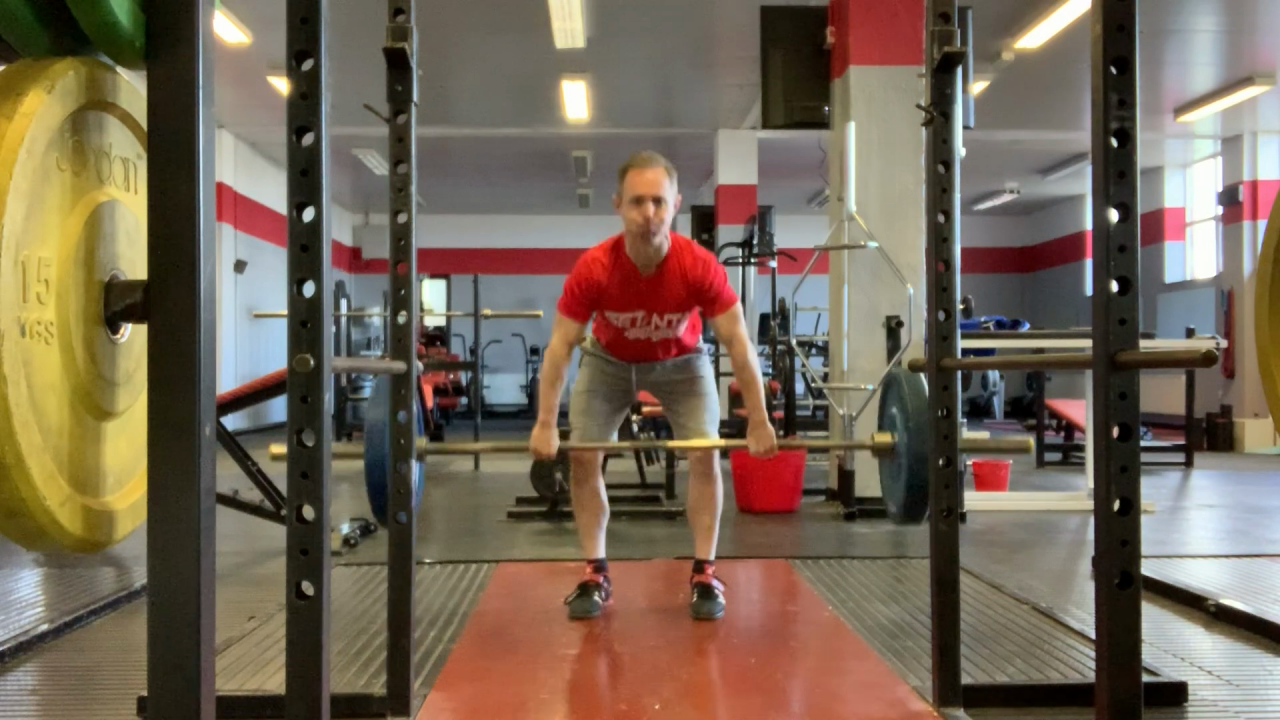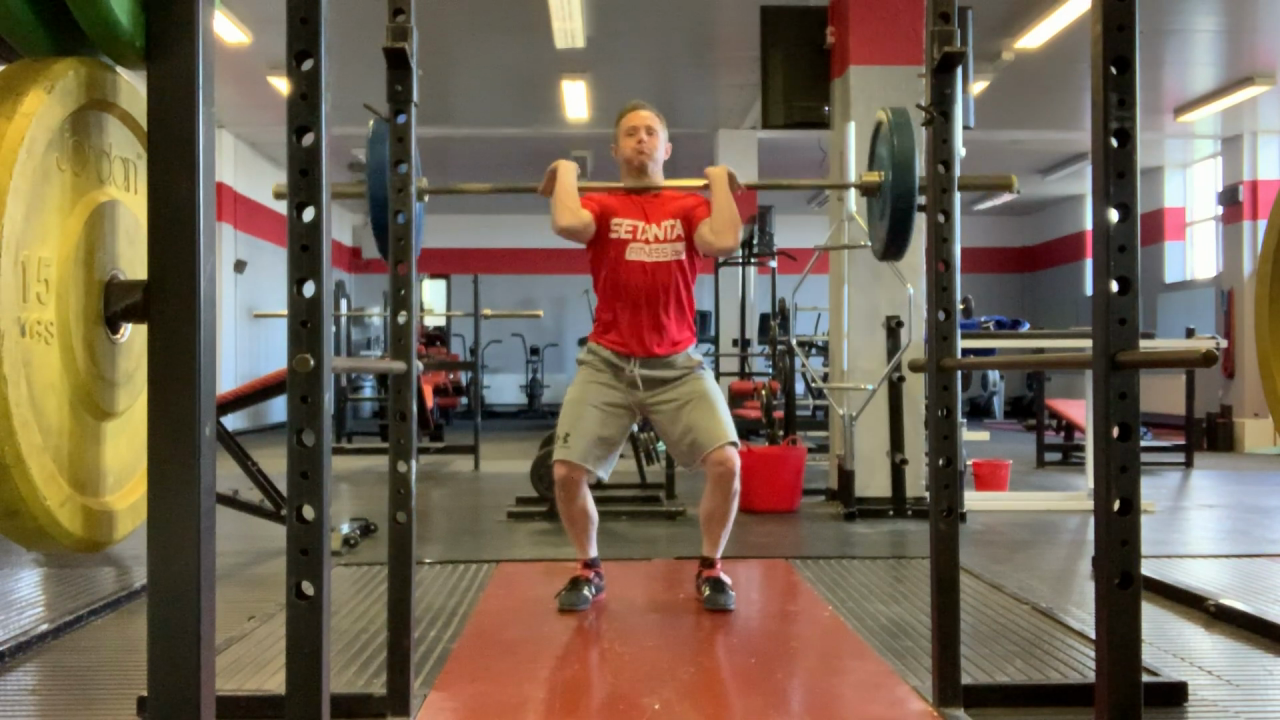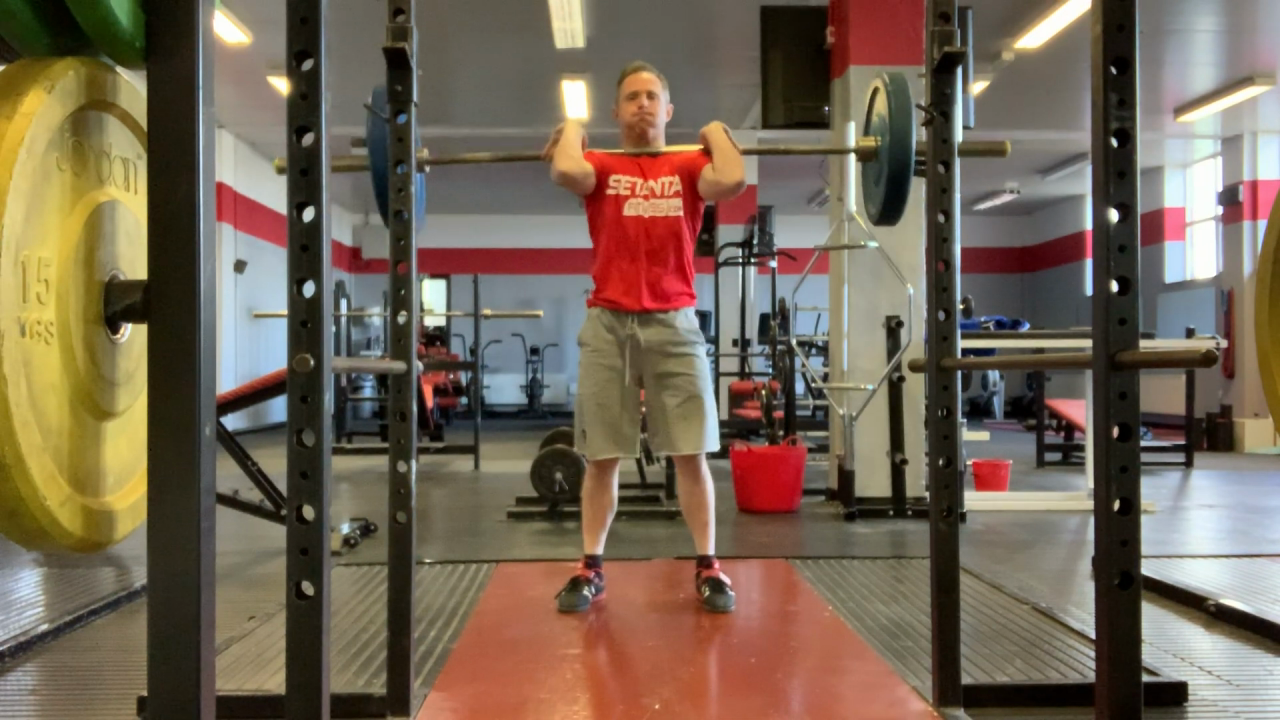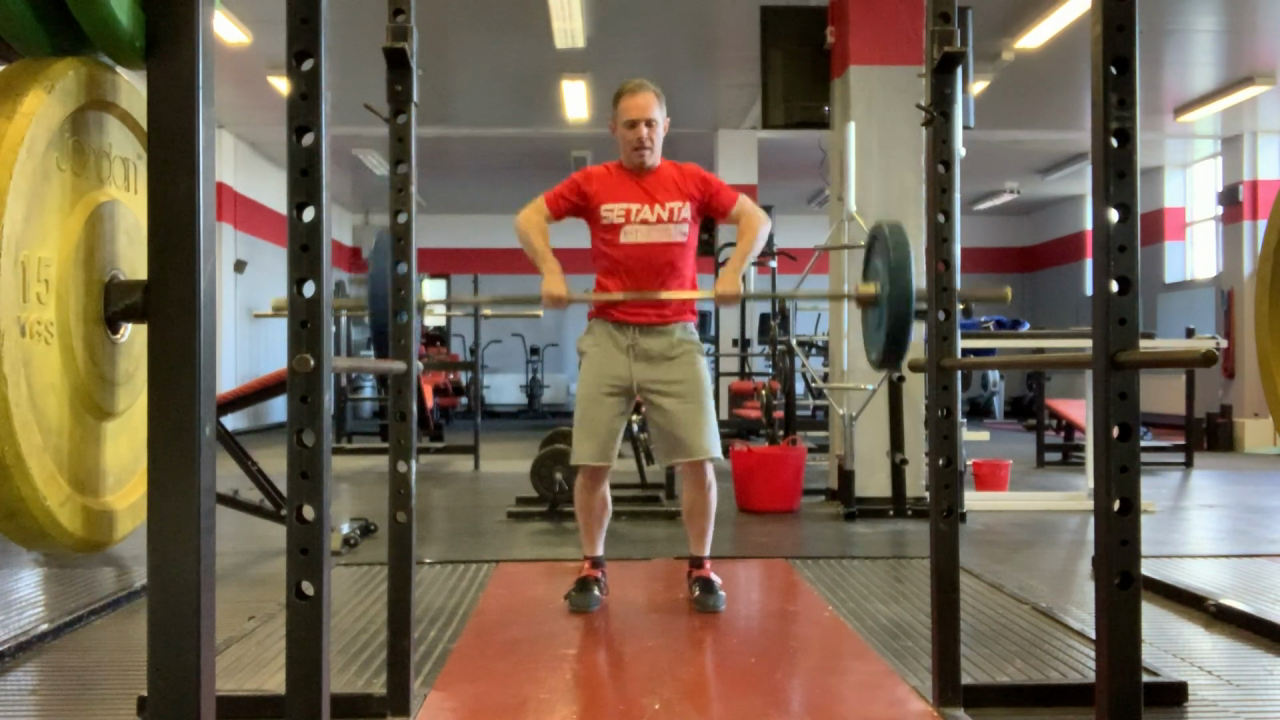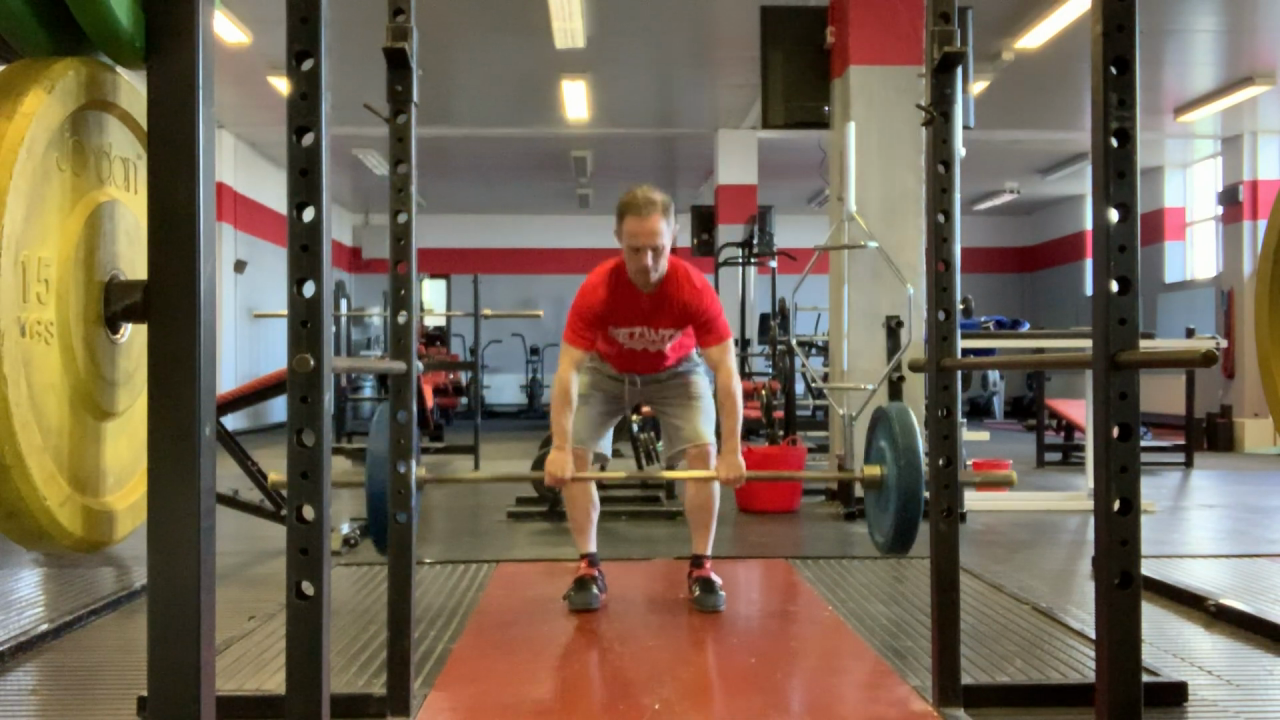
dt=0.7s
person 1, frame 1
left shoulder: (699, 266)
right shoulder: (593, 268)
left elbow: (737, 342)
right elbow: (561, 346)
left wrist: (758, 420)
right wrist: (545, 423)
left hip: (678, 361)
right hip: (609, 361)
left knee: (704, 457)
right knee: (583, 459)
left ankle: (703, 573)
right ankle: (595, 574)
person 1, frame 2
left shoulder: (694, 206)
right shoulder: (598, 206)
left elbow: (724, 242)
right elbow: (566, 223)
left wrist: (720, 188)
right wrist: (565, 177)
left hip: (677, 363)
right hip: (607, 362)
left knee: (725, 462)
right knee: (566, 472)
left ankle: (710, 568)
right ankle: (589, 569)
person 1, frame 3
left shoulder: (690, 164)
right shoulder: (601, 165)
left elbow: (732, 181)
right elbow: (566, 173)
left wrist: (717, 134)
right wrist: (571, 131)
left hip: (674, 323)
right hip: (609, 324)
left knee: (690, 453)
right knee: (602, 455)
left ankle: (707, 567)
right ankle: (591, 568)
person 1, frame 4
left shoulder: (692, 180)
right shoulder: (592, 183)
left elbow: (757, 219)
right elbow: (528, 219)
left wrist: (735, 270)
right wrist: (550, 271)
left hip: (674, 340)
right hip: (608, 338)
left knee: (696, 460)
right knee: (591, 464)
left ankle: (700, 568)
right ankle: (592, 568)
person 1, frame 5
left shoulder: (696, 289)
right shoulder: (596, 290)
left elbow: (727, 372)
right elbow: (568, 371)
left wrist: (731, 454)
right wrist: (560, 449)
left hip: (675, 369)
right hip: (606, 370)
left knee: (702, 451)
right knee: (577, 457)
left ankle: (701, 568)
right ankle: (589, 569)
